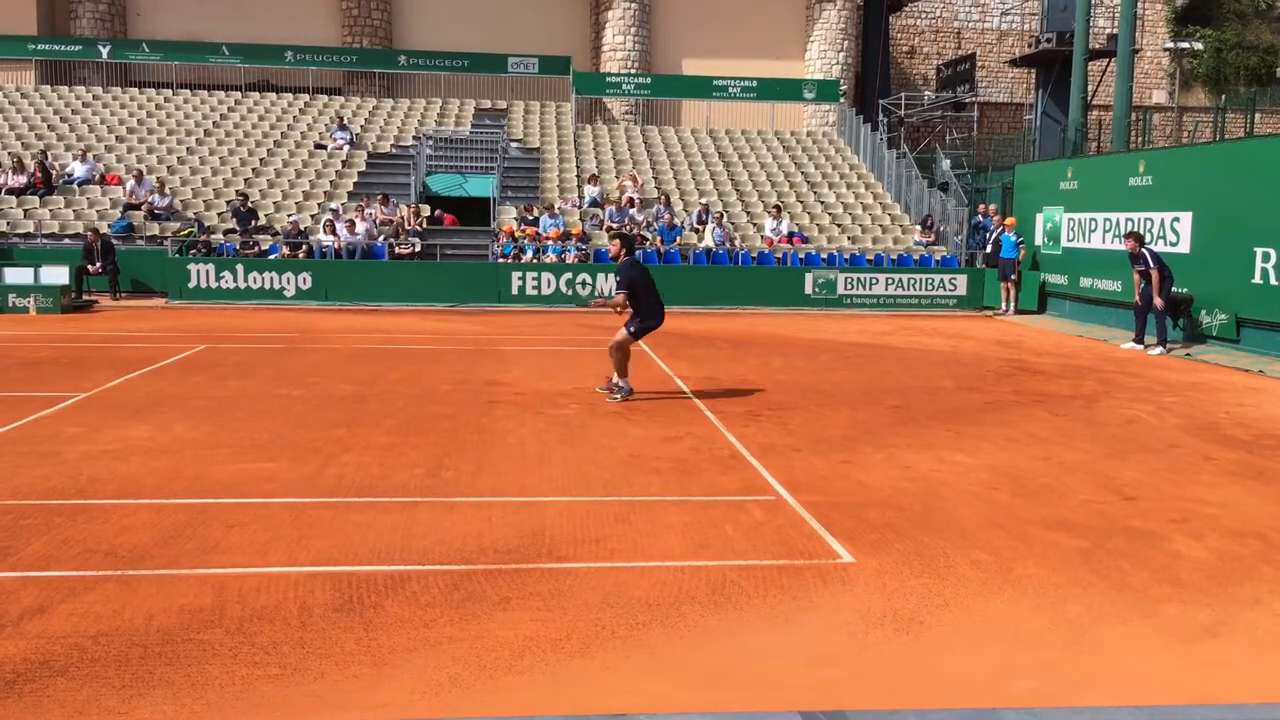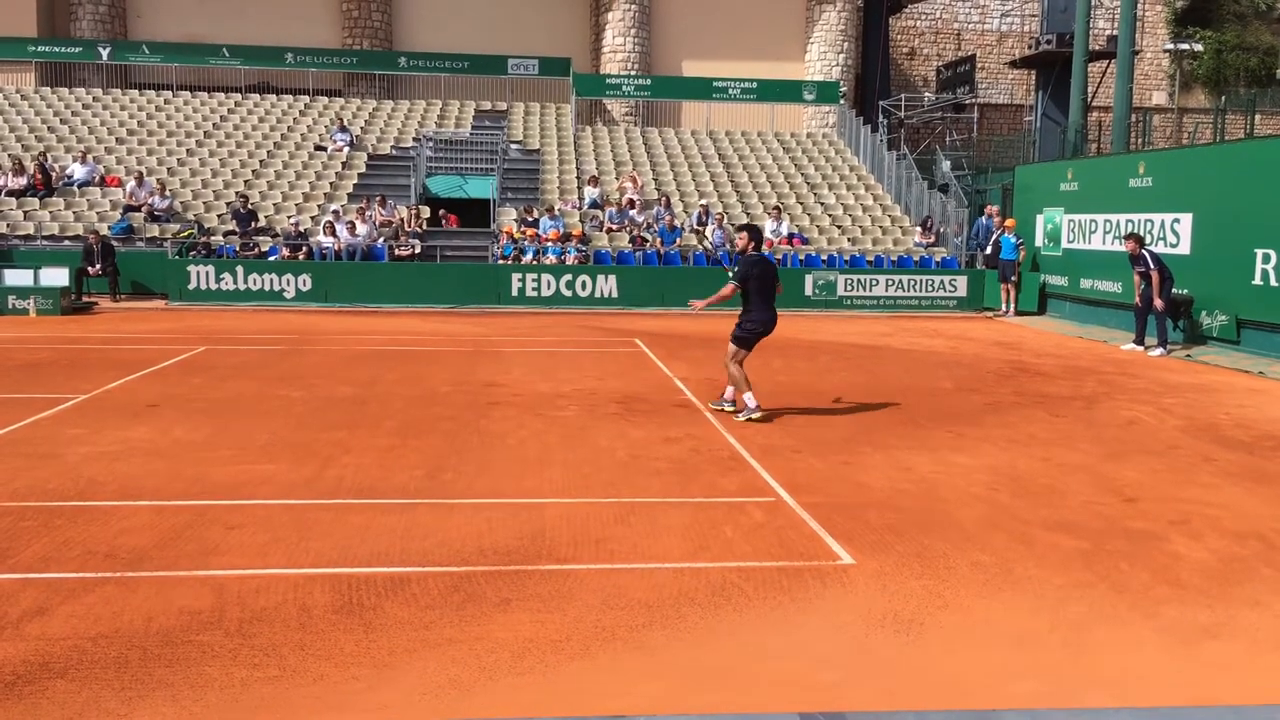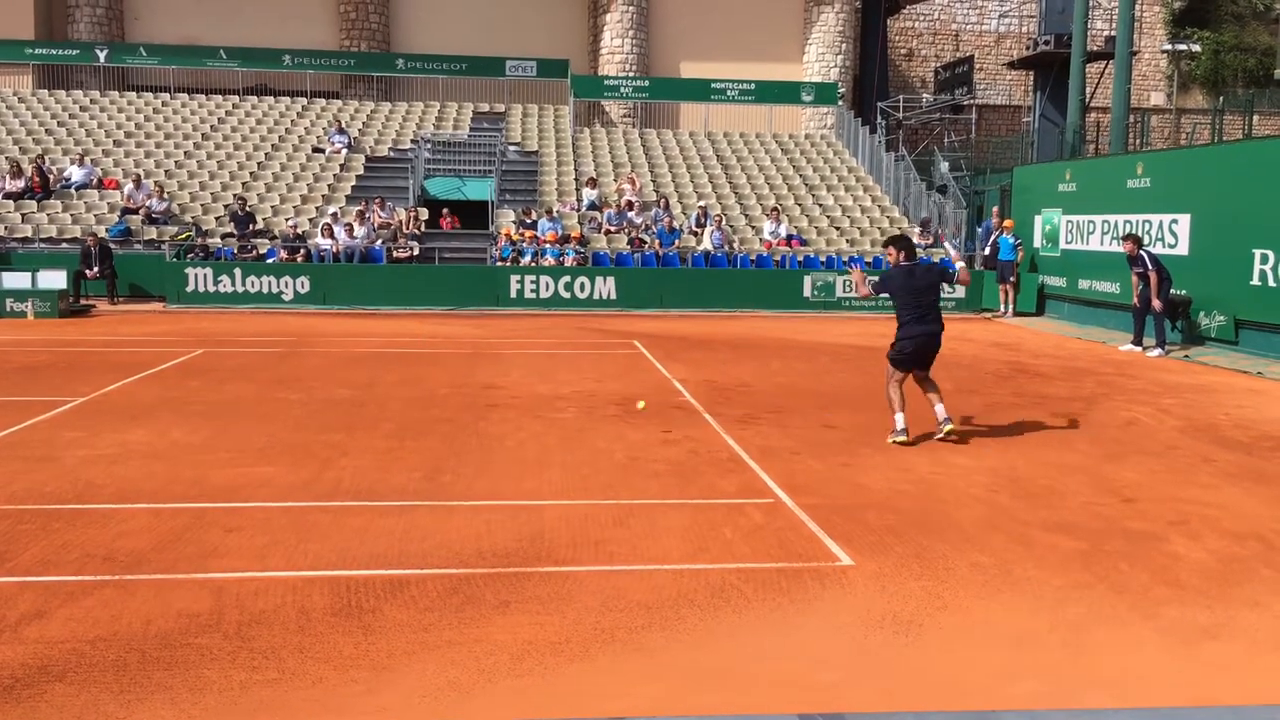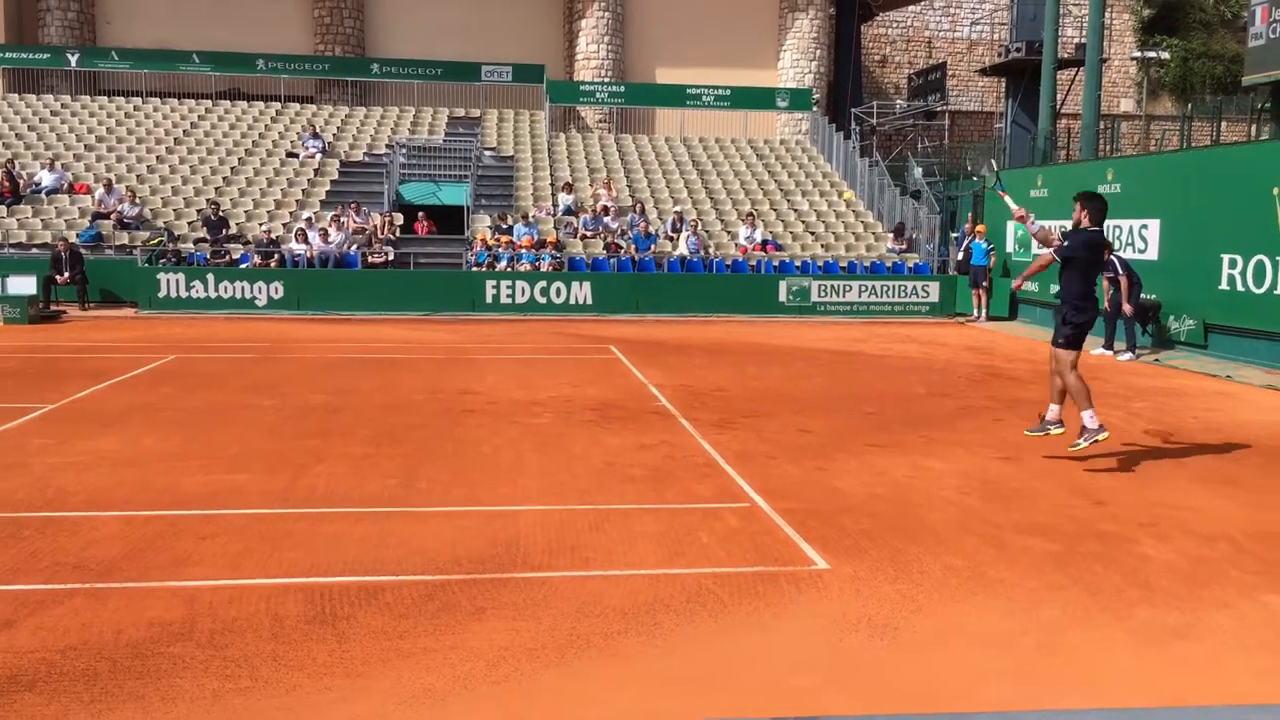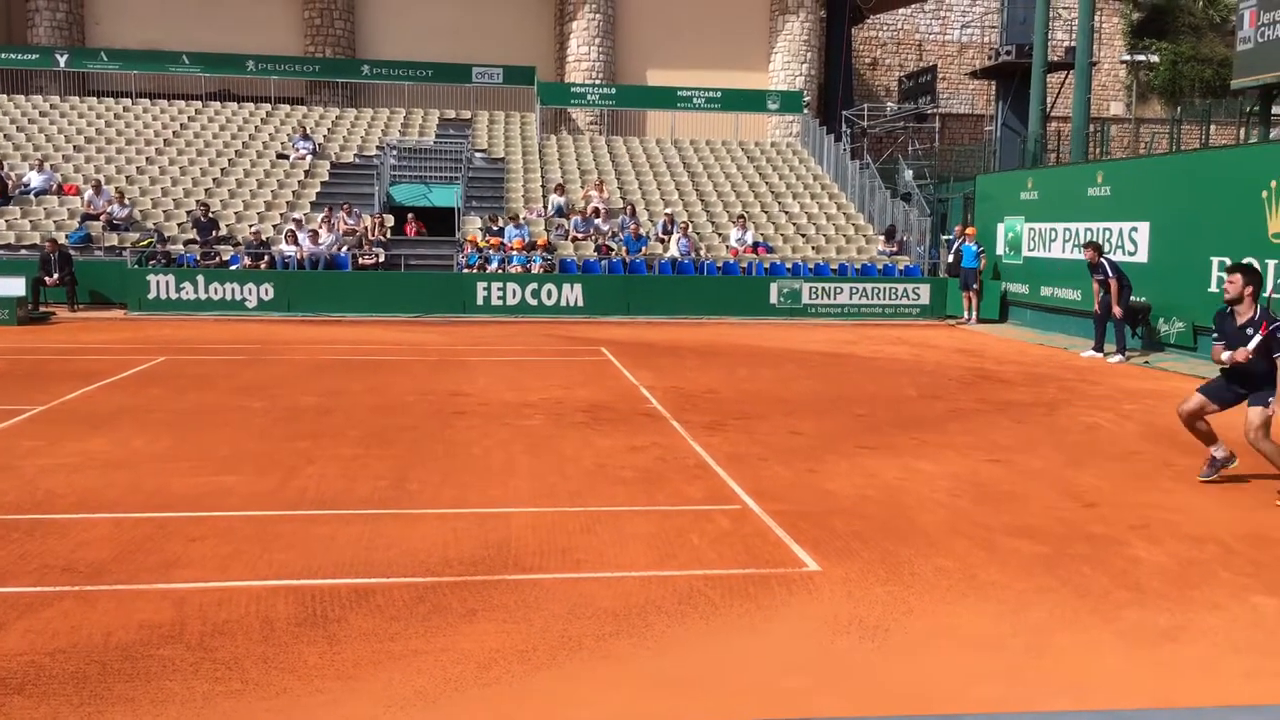
dt=0.4s
person 1, frame 1
left shoulder: (623, 268)
right shoulder: (632, 265)
left elbow: (620, 300)
left wrist: (606, 303)
right wrist: (623, 305)
left hip: (649, 316)
right hip: (645, 314)
left knee: (615, 345)
right knee: (620, 344)
left ankle: (624, 387)
right ankle: (617, 382)
person 1, frame 2
left shoulder: (746, 262)
right shoulder: (767, 263)
left elbow: (728, 291)
right elbow: (777, 289)
left wrist: (706, 302)
left hip: (754, 320)
right hip: (767, 319)
left knee: (731, 361)
right knee: (733, 358)
left ankle: (752, 406)
right ankle: (728, 398)
person 1, frame 3
left shoulder: (891, 275)
right shoulder: (933, 270)
left elbow: (864, 292)
right elbow: (965, 280)
left wrist: (858, 279)
right wrist: (959, 261)
left hip: (909, 337)
right hip: (933, 336)
left knee: (894, 382)
right knee: (922, 377)
left ankle: (900, 428)
right ankle: (943, 420)
person 1, frame 4
left shoulder: (1080, 238)
right shoulder: (1095, 239)
left elbow: (1044, 261)
right elbow: (1053, 241)
left wrist: (1021, 278)
right wrist: (1028, 222)
left hip: (1074, 310)
right hip: (1081, 308)
left knee: (1066, 369)
right knee: (1056, 366)
left ankle: (1093, 426)
right ankle: (1053, 419)
person 1, frame 5
right shoulder: (1223, 315)
right elbow: (1216, 355)
right wrist: (1231, 357)
left hip: (1261, 387)
right hip: (1232, 379)
left knee: (1255, 435)
right knee: (1187, 412)
right ankle: (1220, 454)
